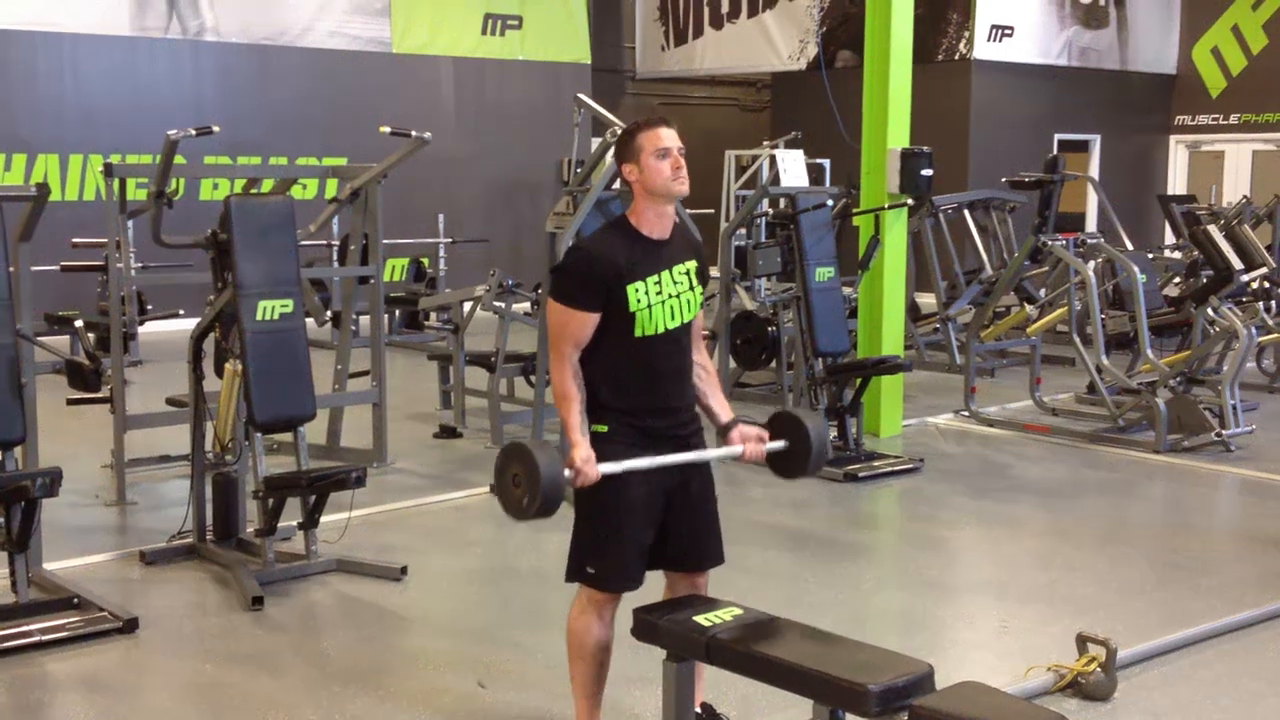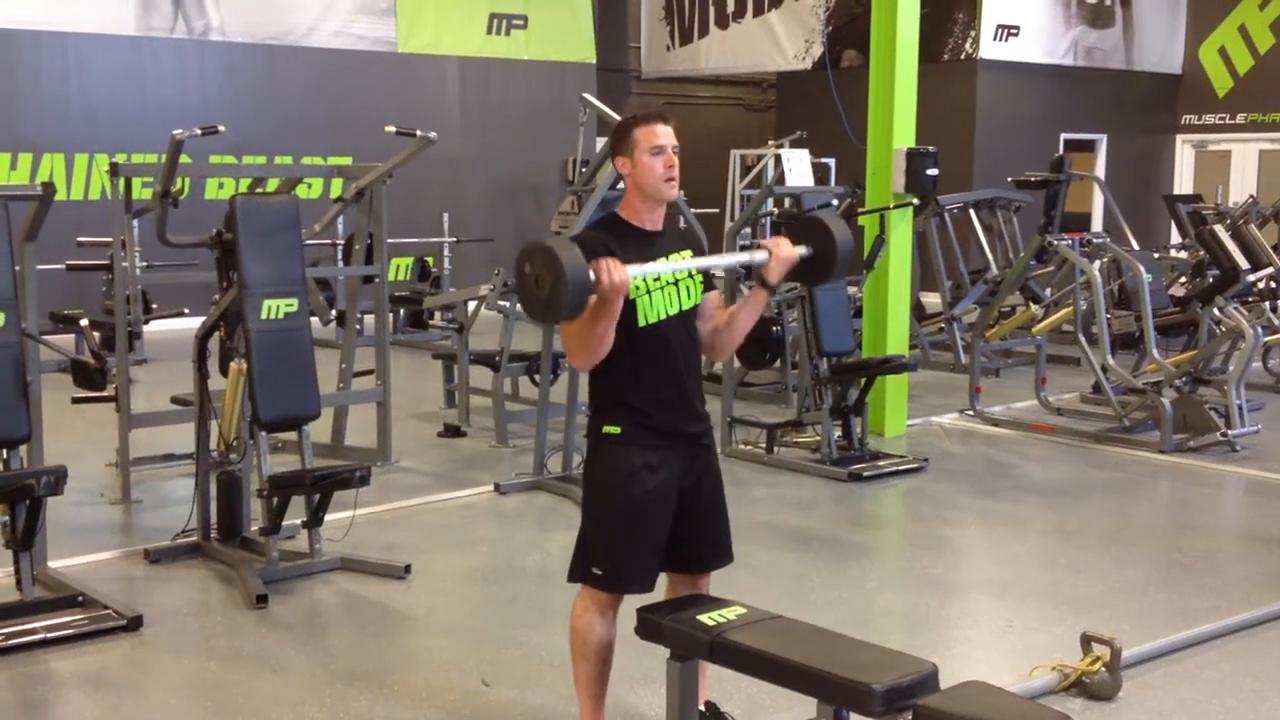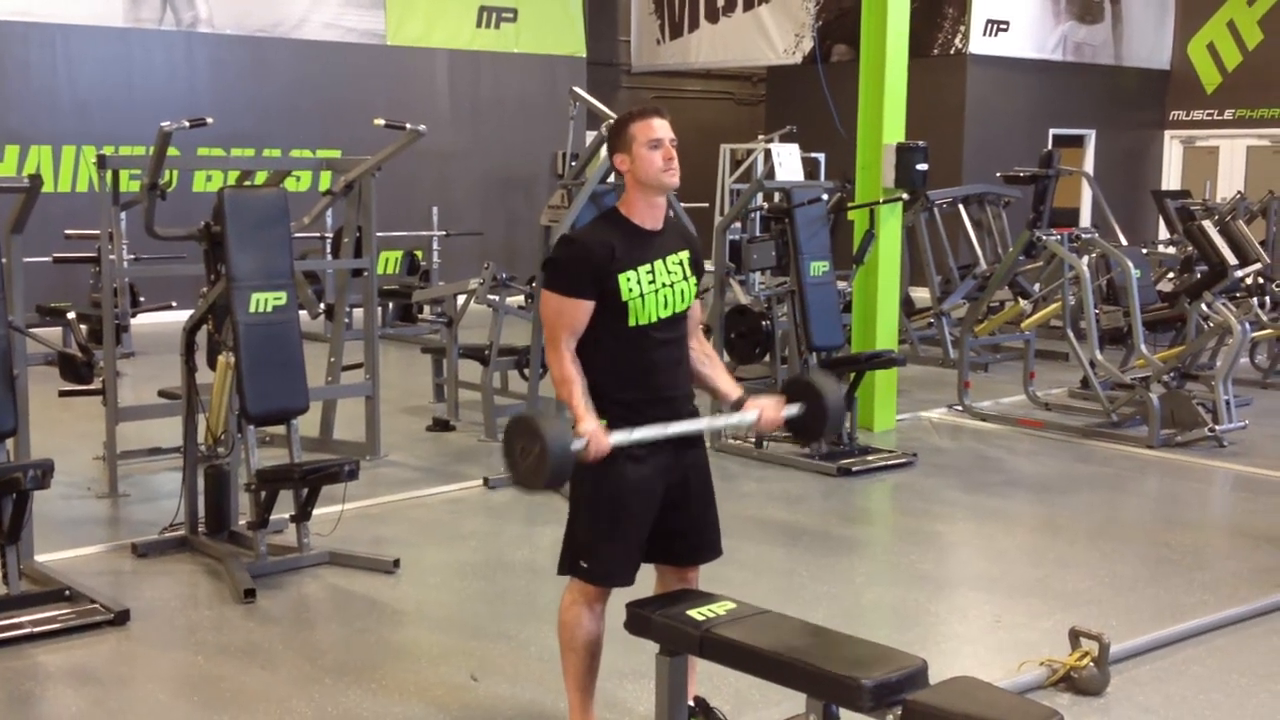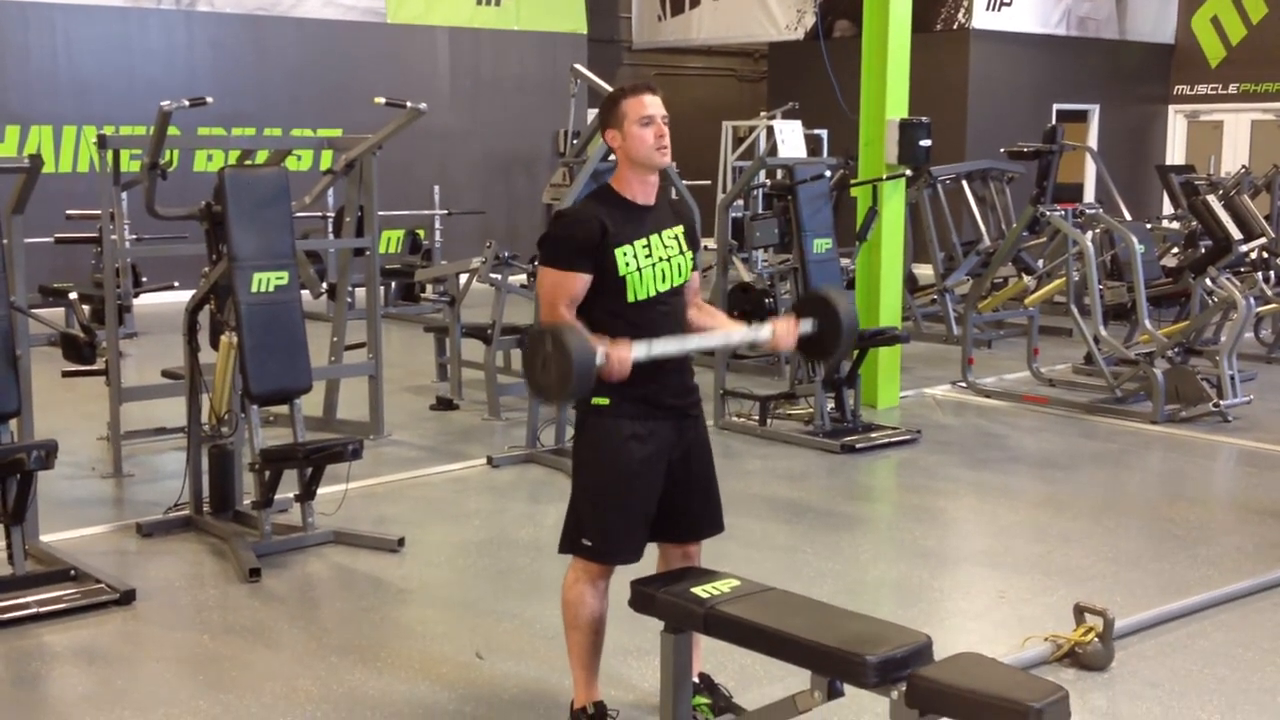
dt=1s
person 1, frame 1
left shoulder: (690, 248)
right shoulder: (596, 256)
right elbow: (564, 358)
left wrist: (728, 422)
right wrist: (578, 441)
left hip: (682, 441)
right hip: (617, 446)
left knee: (691, 575)
right knee: (602, 589)
person 1, frame 2
left shoulder: (689, 245)
right shoulder: (593, 249)
left elbow: (716, 343)
right elbow: (582, 356)
left wrist: (766, 283)
right wrist: (611, 295)
left hip: (692, 437)
right hip: (626, 445)
left knee: (694, 575)
right knee: (604, 587)
person 1, frame 3
left shoulder: (685, 243)
right shoulder: (588, 248)
right elbow: (560, 347)
left wrist: (741, 399)
right wrist: (584, 419)
left hip: (681, 432)
right hip: (616, 441)
left knee: (683, 569)
right knee: (593, 582)
person 1, frame 4
left shoulder: (678, 217)
right shoulder: (583, 224)
right elbow: (553, 318)
right wrist: (599, 350)
left hip: (681, 408)
right hip: (617, 417)
left knee: (684, 546)
right knee: (595, 559)
